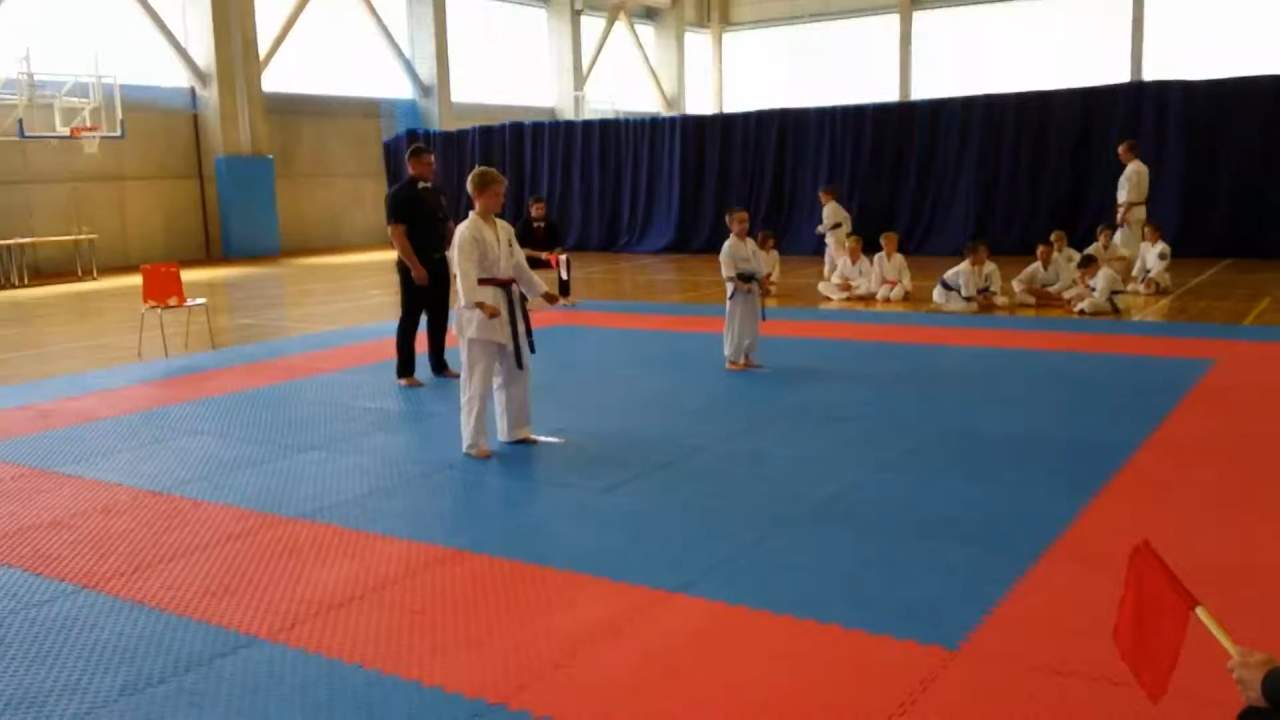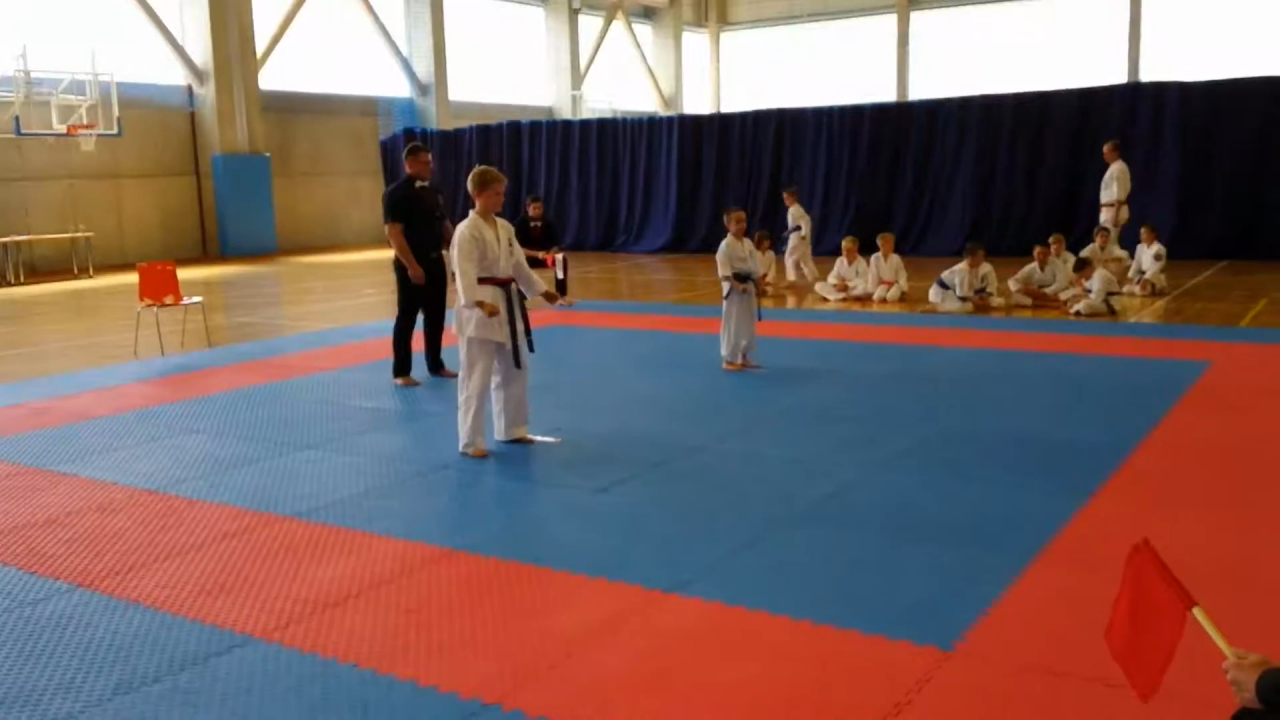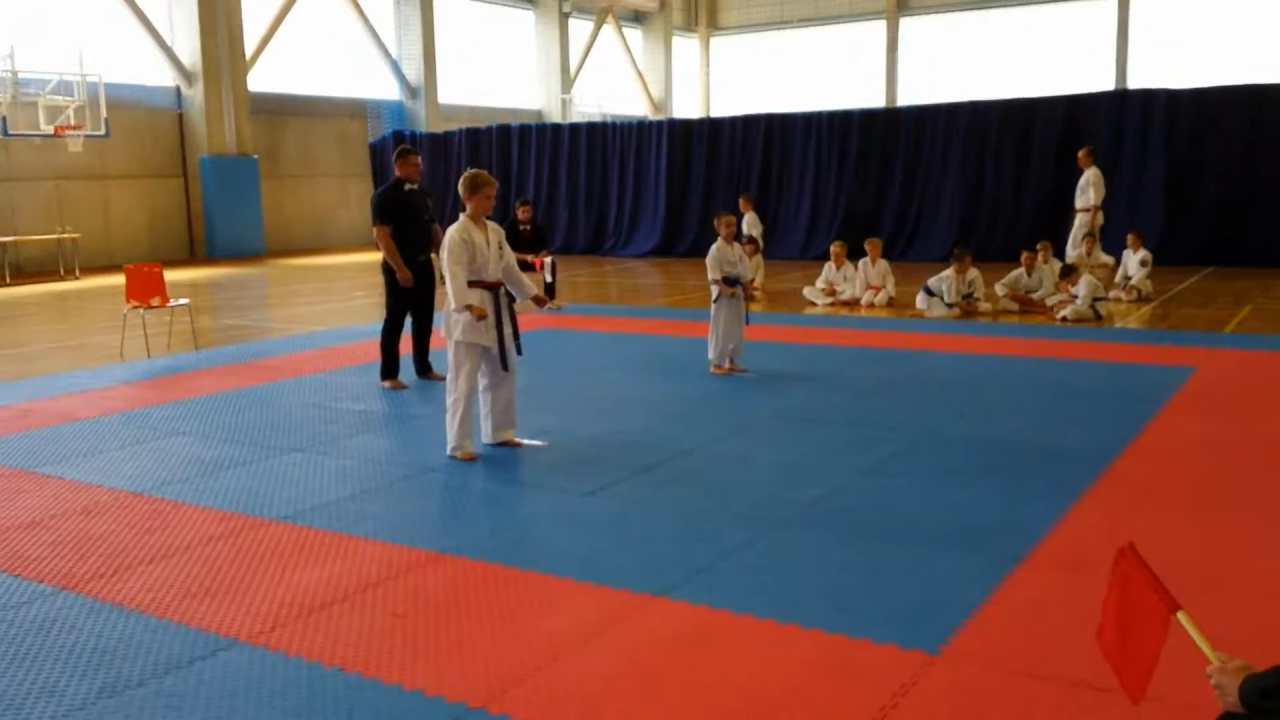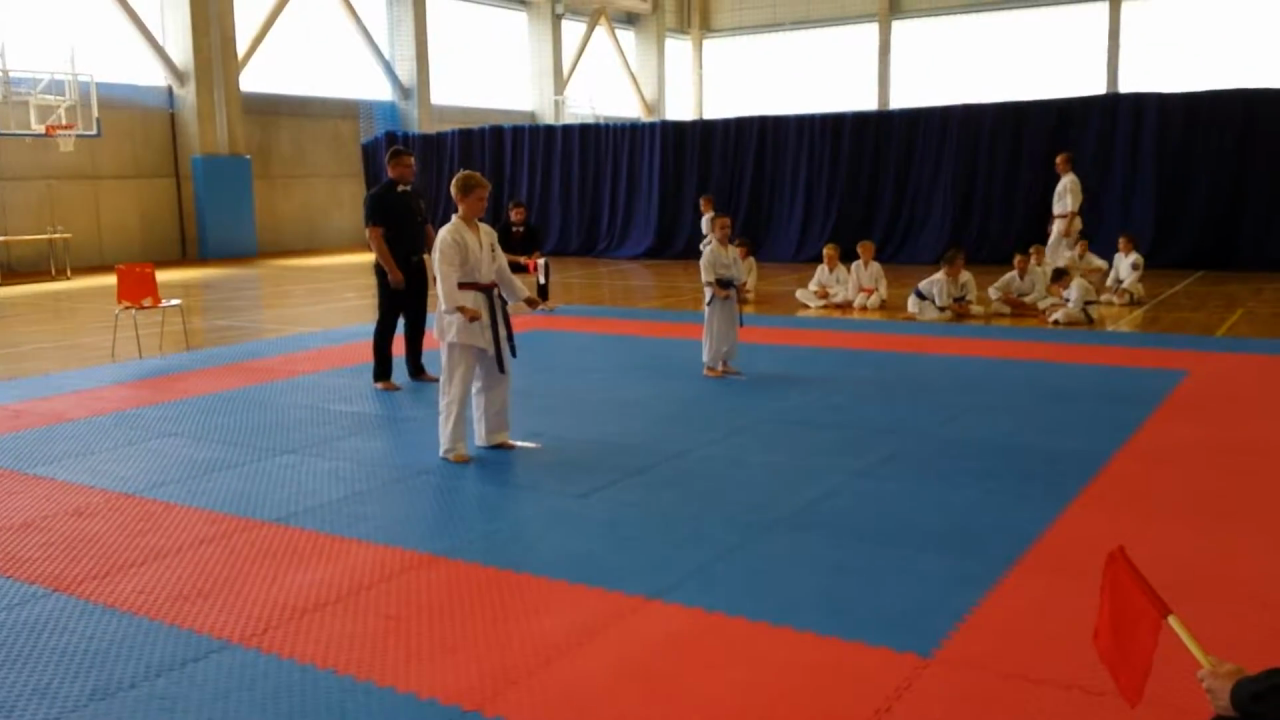
dt=0.2s
person 1, frame 1
left shoulder: (505, 229)
right shoulder: (467, 231)
left elbow: (519, 266)
right elbow: (465, 273)
left wrist: (542, 292)
right wrist: (480, 304)
left hip: (509, 303)
right hip: (480, 309)
left knee: (515, 373)
right knee: (478, 379)
left ankle: (514, 430)
right ankle: (474, 442)
person 1, frame 2
left shoulder: (505, 228)
right shoulder: (467, 230)
left elbow: (519, 265)
right elbow: (465, 272)
left wrist: (542, 291)
right wrist: (480, 303)
left hip: (508, 303)
right hip: (480, 308)
left knee: (514, 371)
right knee: (477, 377)
left ankle: (511, 429)
right ankle: (471, 441)
person 1, frame 3
left shoulder: (495, 231)
right shoulder: (457, 234)
left elbow: (509, 268)
right elbow: (455, 275)
left wrist: (531, 294)
right wrist: (469, 306)
left hip: (497, 306)
right hip: (468, 311)
left knee: (502, 375)
right knee: (464, 380)
left ankle: (499, 432)
right ankle: (459, 444)
person 1, frame 4
left shoulder: (487, 233)
right shoulder: (449, 235)
left elbow: (501, 271)
right elbow: (446, 277)
left wrist: (523, 296)
right wrist: (461, 308)
left hip: (490, 309)
right hip: (462, 313)
left knee: (495, 377)
right knee: (457, 383)
left ankle: (492, 435)
right ankle: (452, 446)
person 2, frame 1
left shoulder: (435, 192)
right shoulder: (399, 194)
left elbow: (448, 227)
right elbow: (396, 234)
right wrist: (415, 267)
left hip: (439, 262)
right hip: (414, 266)
left knee: (439, 316)
right knee: (410, 319)
left ankle: (439, 366)
right ankle: (405, 373)
person 2, frame 2
left shoulder: (433, 191)
right shoulder: (396, 193)
left elbow: (445, 226)
right elbow: (393, 233)
right wrist: (411, 266)
left hip: (435, 261)
right hip: (411, 265)
left knee: (436, 315)
right knee: (407, 318)
left ankle: (435, 365)
right ankle: (401, 372)
person 2, frame 3
left shoulder: (422, 194)
right shoulder: (385, 195)
left elbow: (434, 229)
right elbow: (382, 236)
right wrist: (400, 269)
left hip: (424, 264)
right hip: (399, 267)
left knee: (424, 318)
right knee: (395, 320)
left ankle: (423, 368)
right ankle: (388, 375)
person 2, frame 4
left shoulder: (414, 195)
right shoulder: (378, 196)
left elbow: (427, 230)
right elbow: (374, 237)
right wrist: (391, 270)
left hip: (416, 265)
right hip: (392, 268)
left knee: (417, 320)
right knee: (387, 322)
left ankle: (416, 369)
right ankle: (381, 376)
